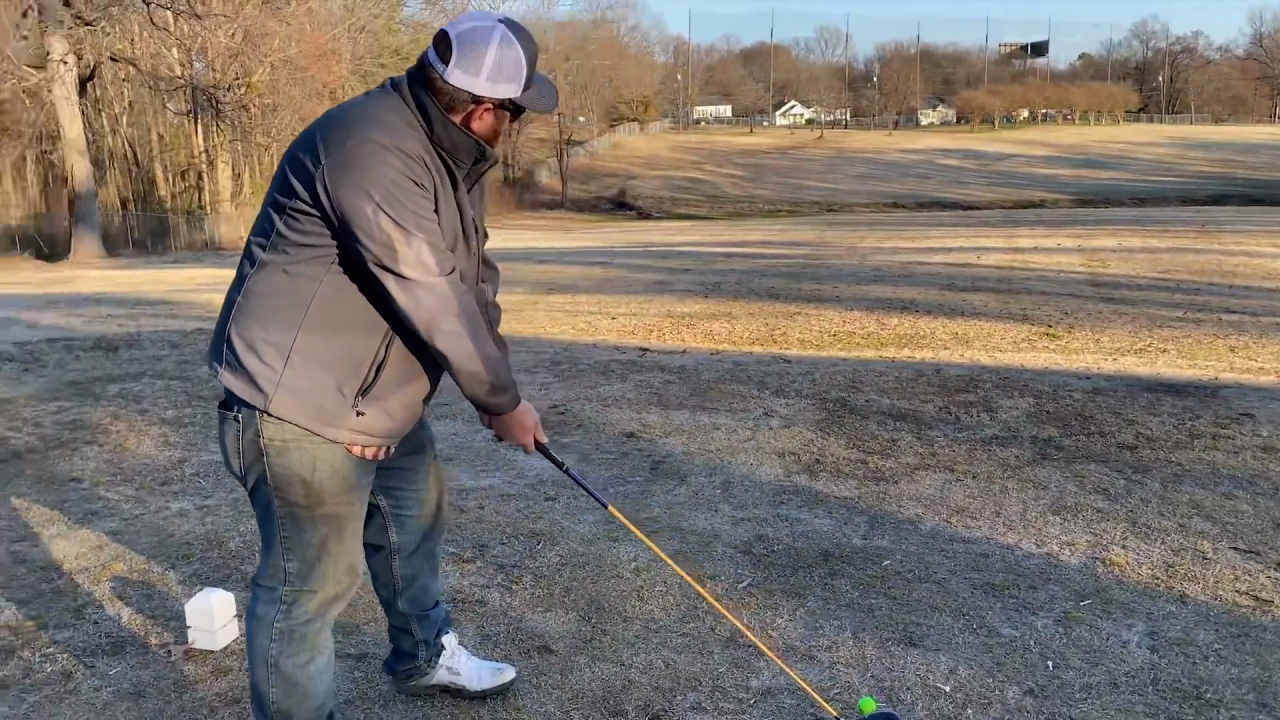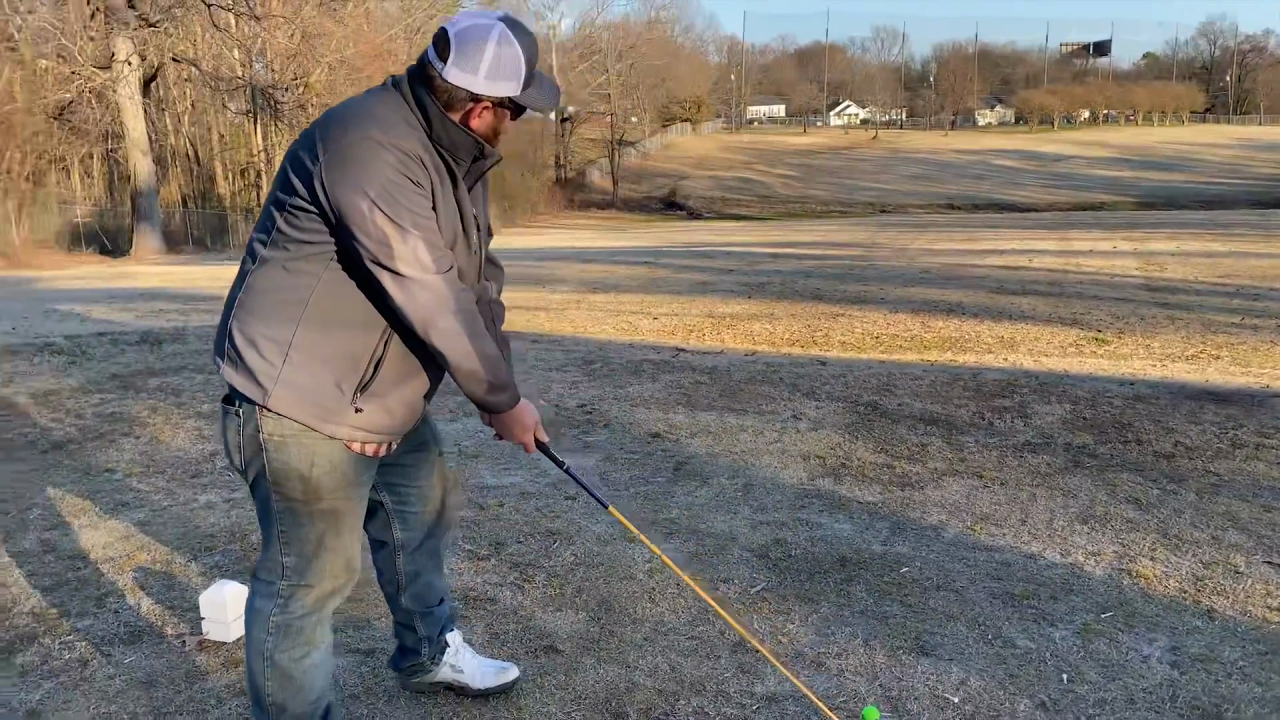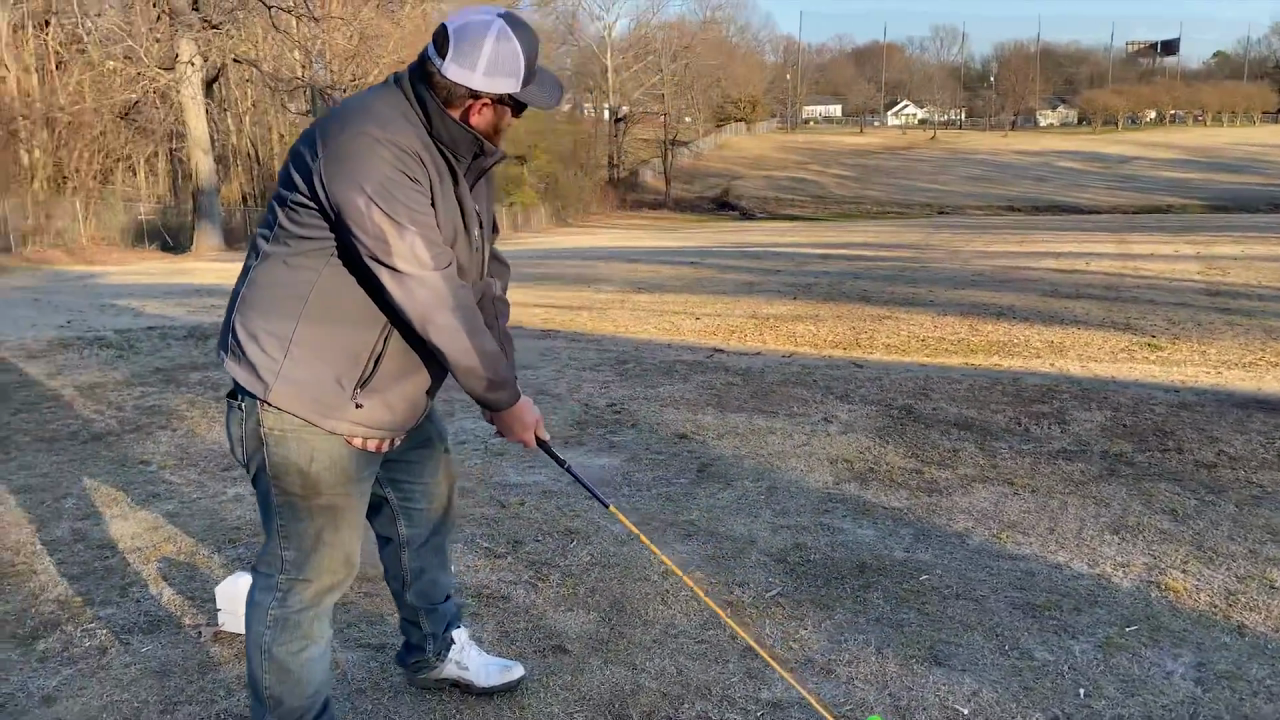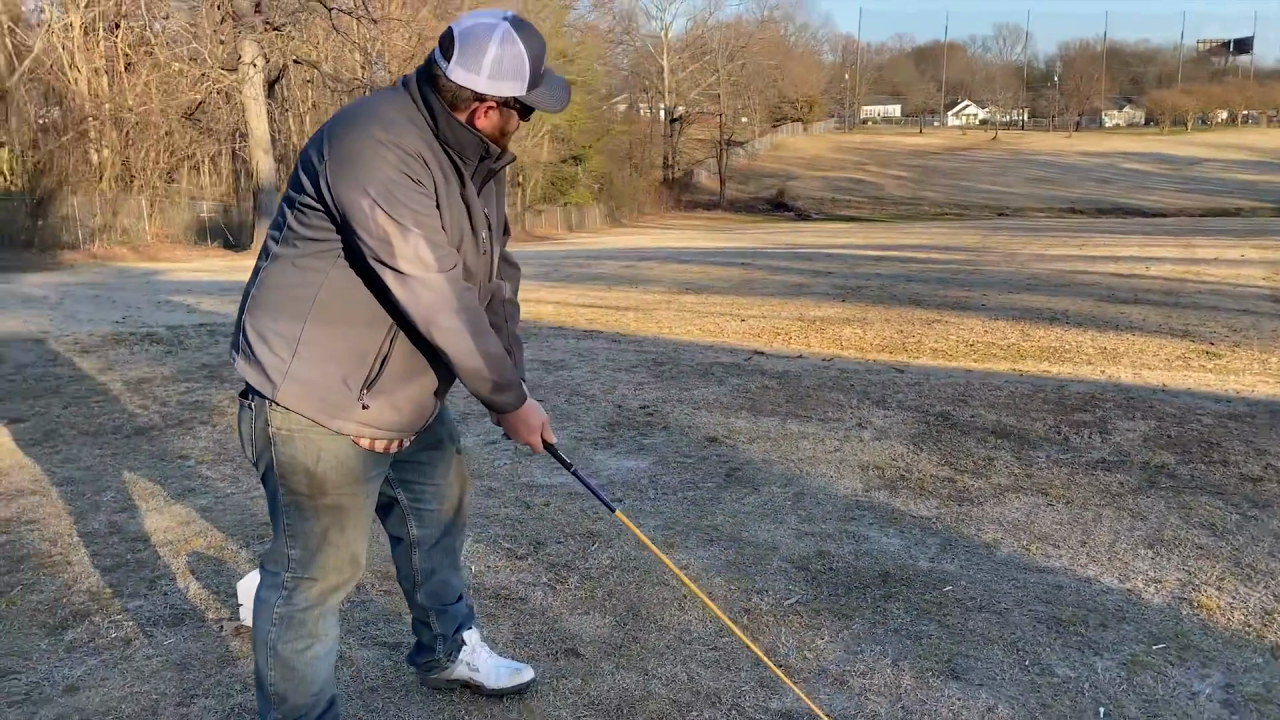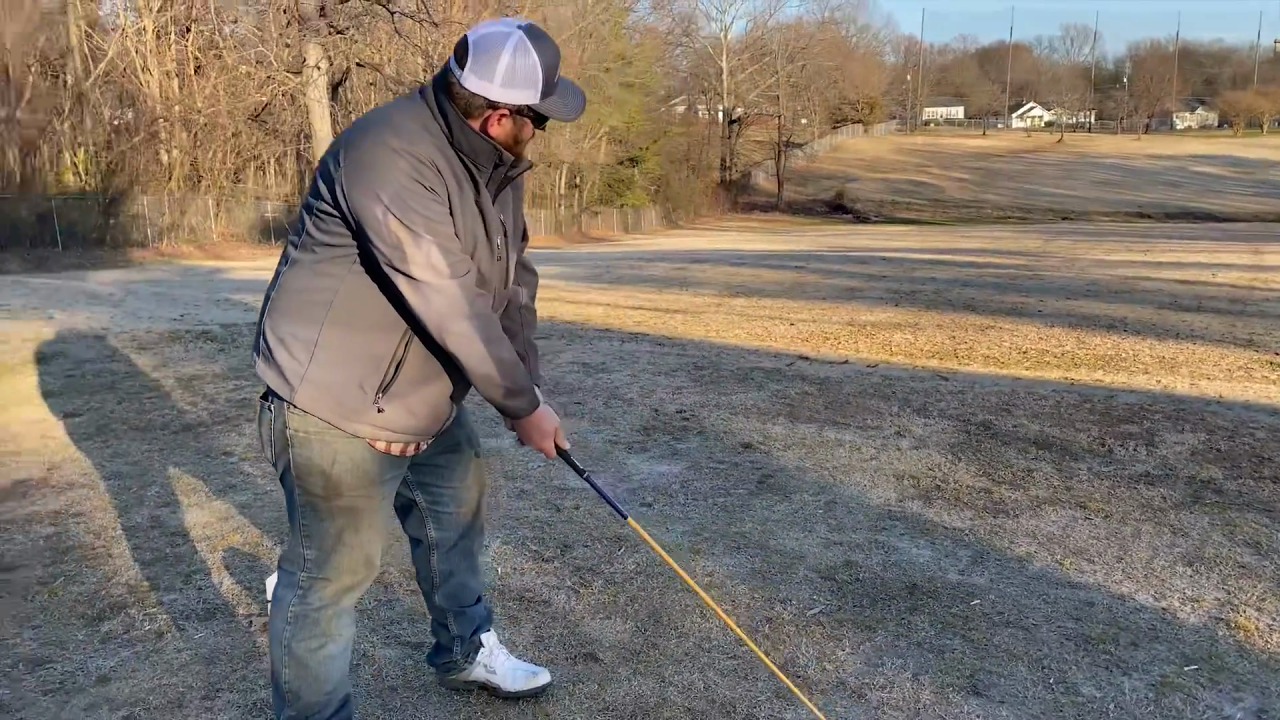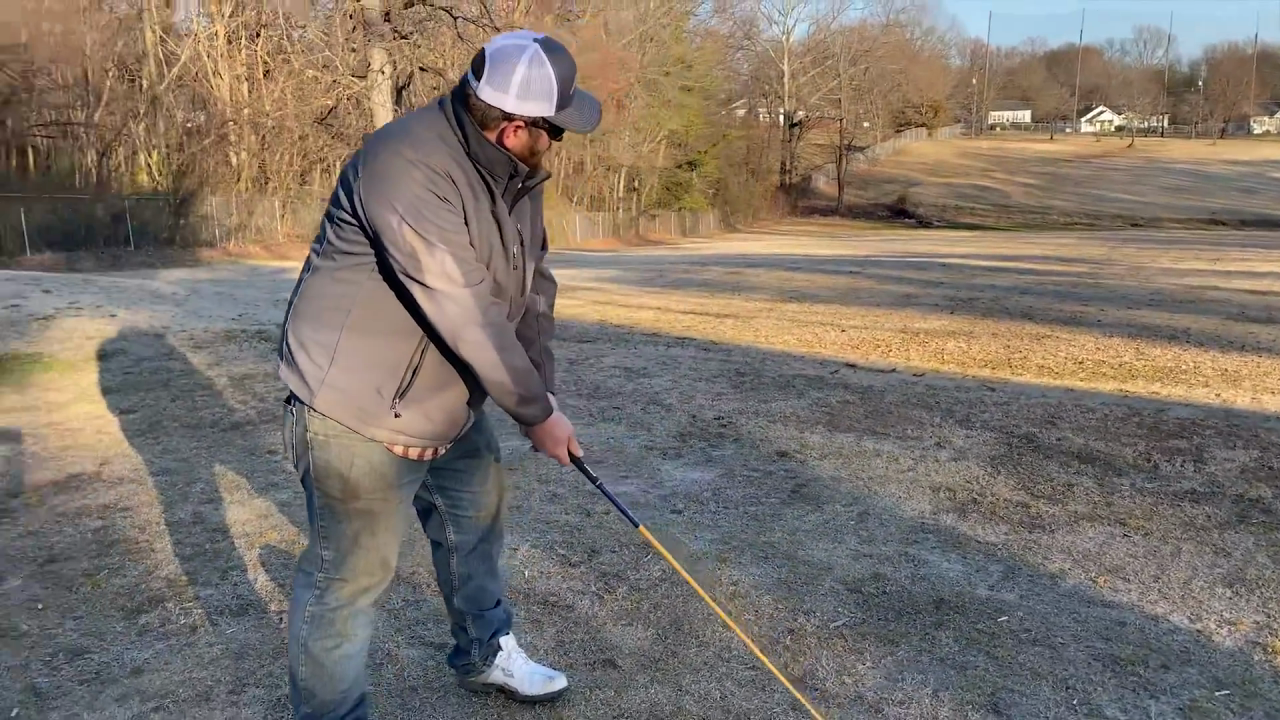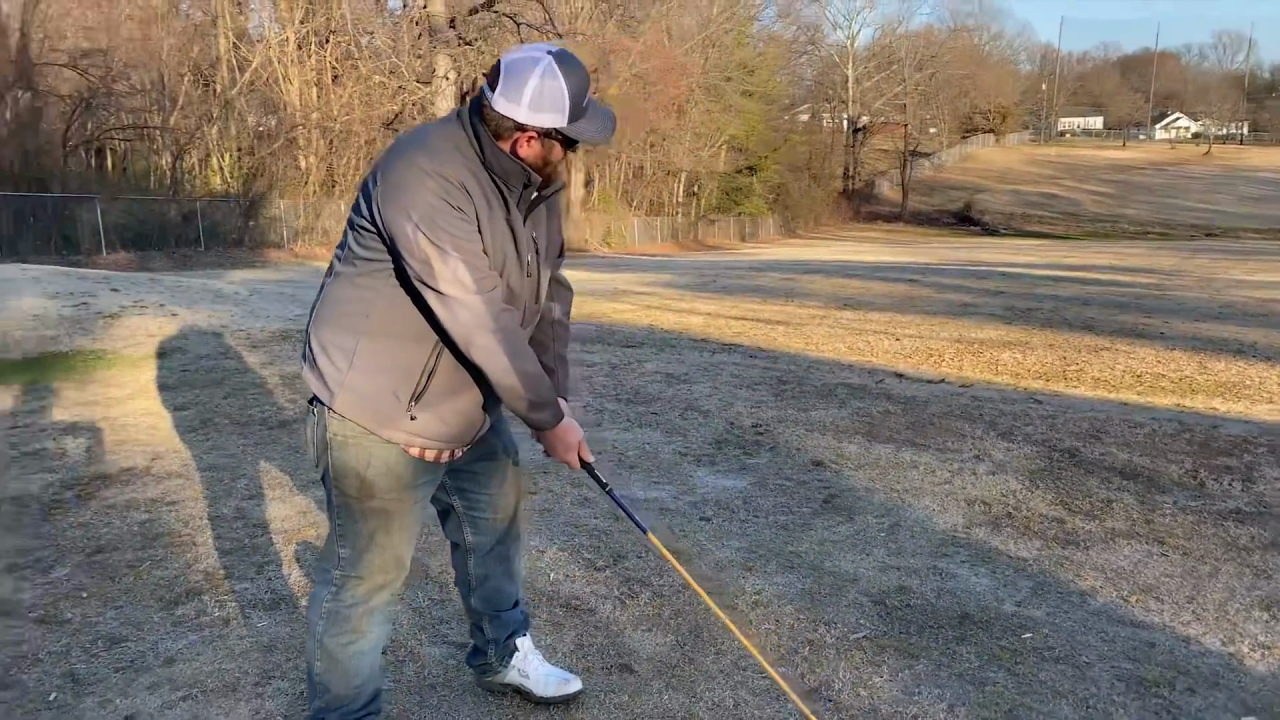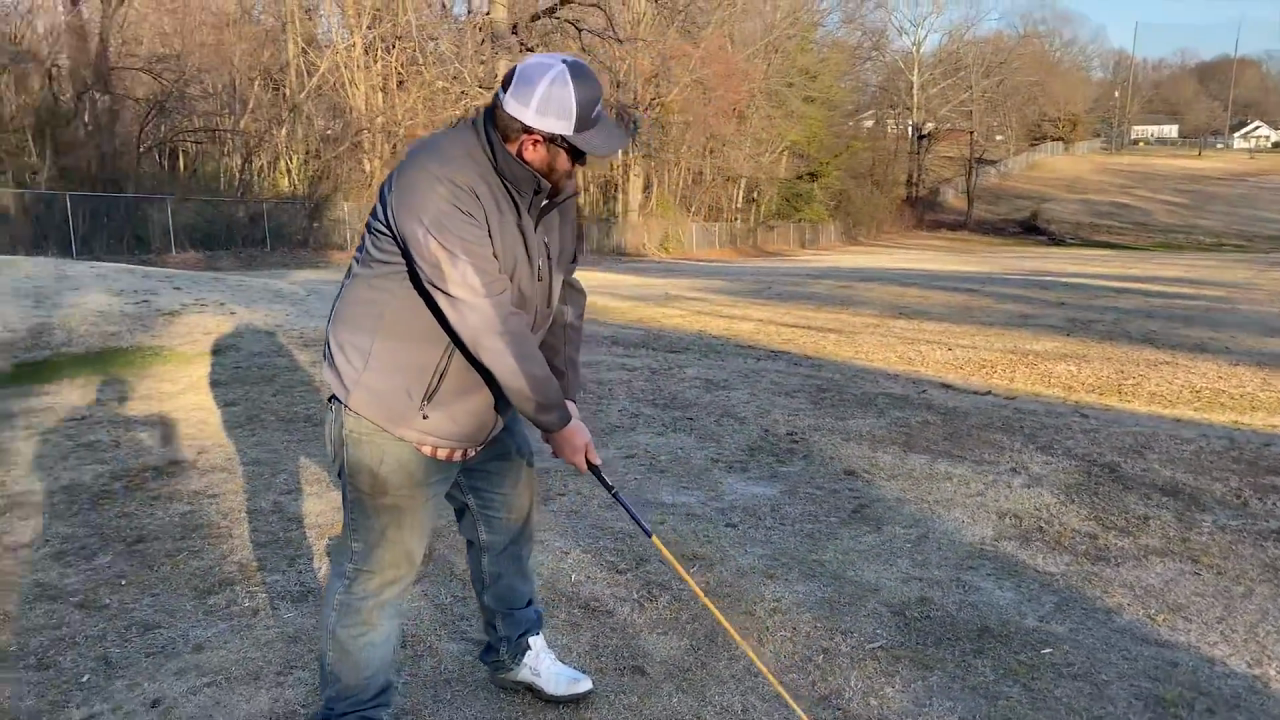
dt=0.2s
person 1, frame 1
left shoulder: (444, 148)
right shoulder: (372, 148)
left elbow: (472, 277)
right elbow: (431, 302)
left wrist: (496, 387)
right wrist: (503, 400)
left hip: (379, 397)
right hip: (303, 408)
left knee: (413, 522)
right knee: (308, 585)
left ankle: (424, 656)
person 1, frame 2
left shoulder: (450, 148)
right shoulder: (370, 147)
left elbow: (476, 274)
right elbow: (430, 300)
left wrist: (498, 383)
right wrist: (502, 399)
left hip: (385, 395)
right hip: (306, 405)
left knee: (418, 518)
right knee: (308, 579)
left ankle: (428, 652)
person 1, frame 3
left shoulder: (458, 146)
right shoulder: (369, 143)
left elbow: (482, 271)
right elbow: (429, 297)
left wrist: (501, 377)
right wrist: (503, 396)
left hip: (393, 392)
right hip: (310, 401)
left knee: (423, 516)
right knee: (308, 574)
left ankle: (435, 649)
person 1, frame 4
left shoulder: (472, 151)
right shoulder: (376, 147)
left elbow: (494, 271)
right elbow: (436, 299)
left wrist: (510, 376)
right wrist: (509, 399)
left hip: (407, 393)
right hip: (320, 402)
left knee: (436, 515)
right knee: (316, 572)
left ankle: (447, 649)
person 1, frame 5
left shoulder: (491, 160)
right shoulder: (391, 155)
left elbow: (512, 275)
right elbow: (450, 307)
left wrist: (525, 381)
right wrist: (522, 405)
left hip: (428, 398)
right hip: (340, 405)
left knee: (455, 518)
right knee: (332, 572)
left ankle: (466, 650)
person 1, frame 6
left shoulder: (513, 170)
right shoulder: (409, 166)
left elbow: (531, 284)
right elbow: (467, 316)
left wrist: (542, 389)
right wrist: (537, 412)
left hip: (450, 404)
right hip: (361, 411)
left knee: (475, 522)
right knee: (350, 573)
left ankle: (485, 653)
person 1, frame 7
left shoulder: (534, 180)
right shoulder: (425, 176)
left elbow: (548, 290)
right elbow: (479, 321)
left wrist: (556, 394)
right wrist: (548, 418)
left hip: (470, 407)
right hip: (381, 413)
left knee: (493, 525)
right knee: (367, 572)
left ankle: (502, 653)
person 1, frame 8
right shoulder: (439, 181)
left elbow: (561, 294)
right elbow: (490, 324)
left wrist: (565, 395)
right wrist: (556, 421)
left hip: (487, 406)
right hip: (399, 413)
left knee: (508, 523)
right knee: (380, 567)
left ankle: (516, 650)
